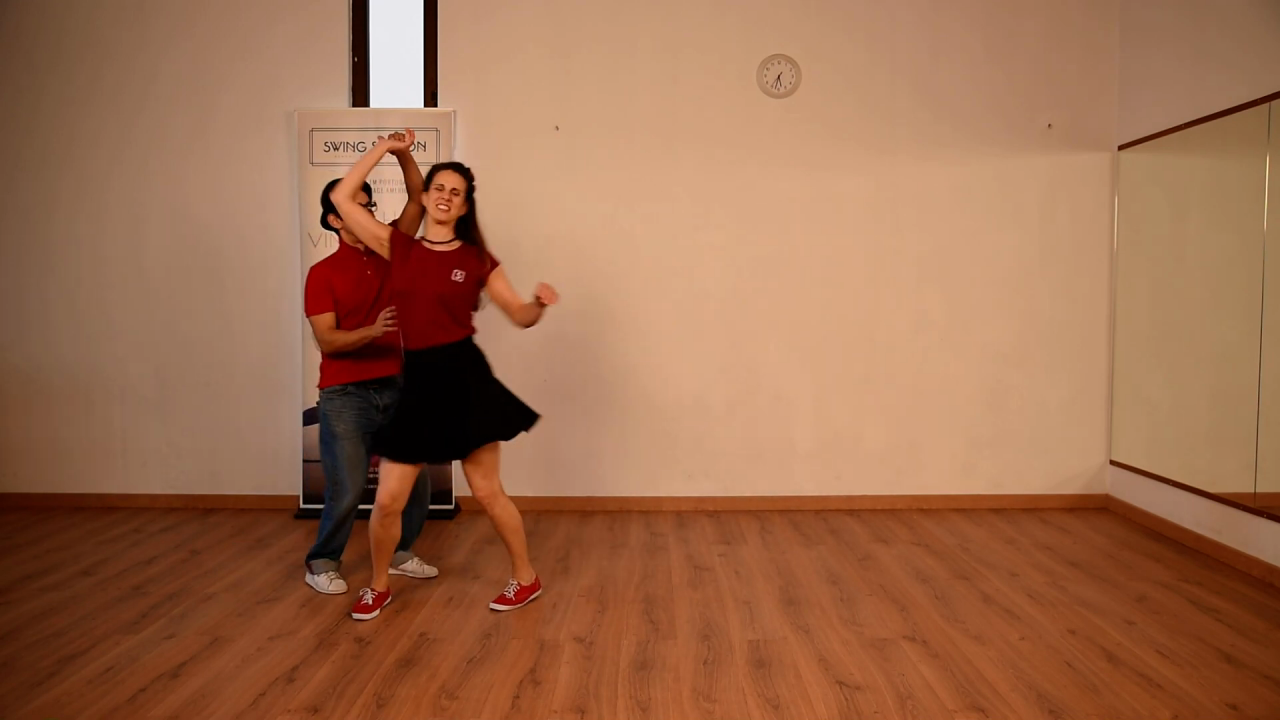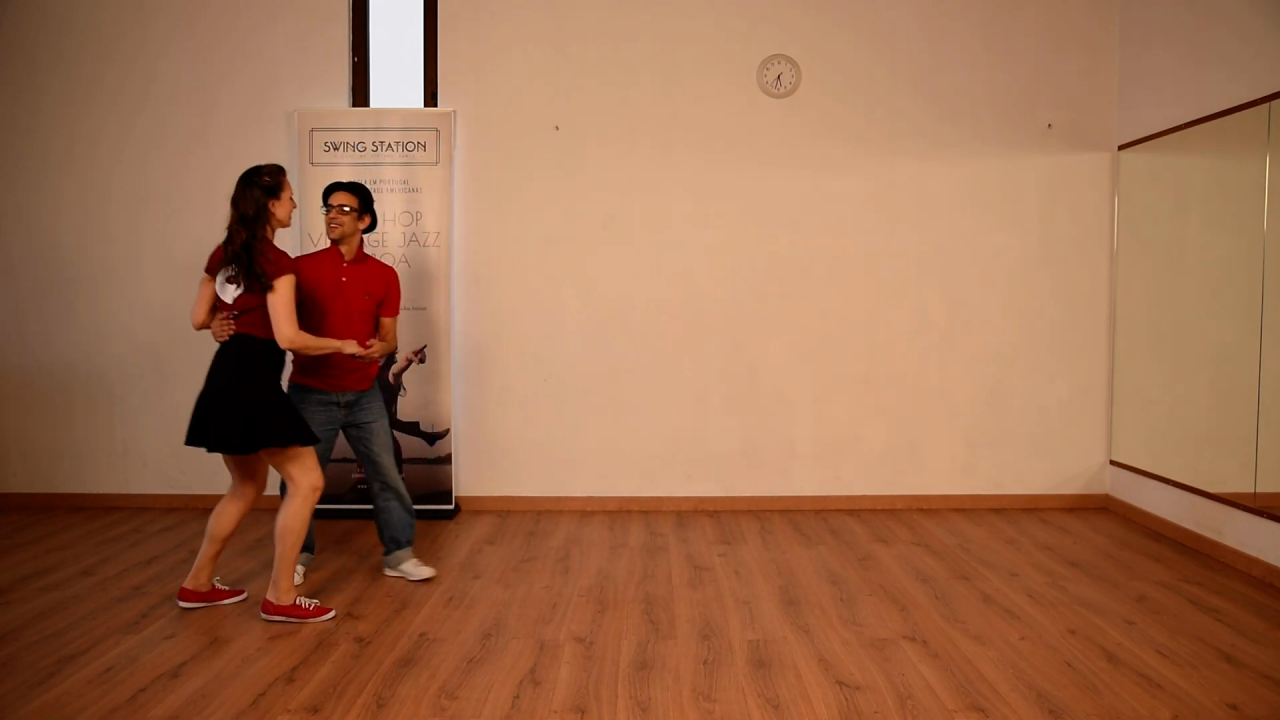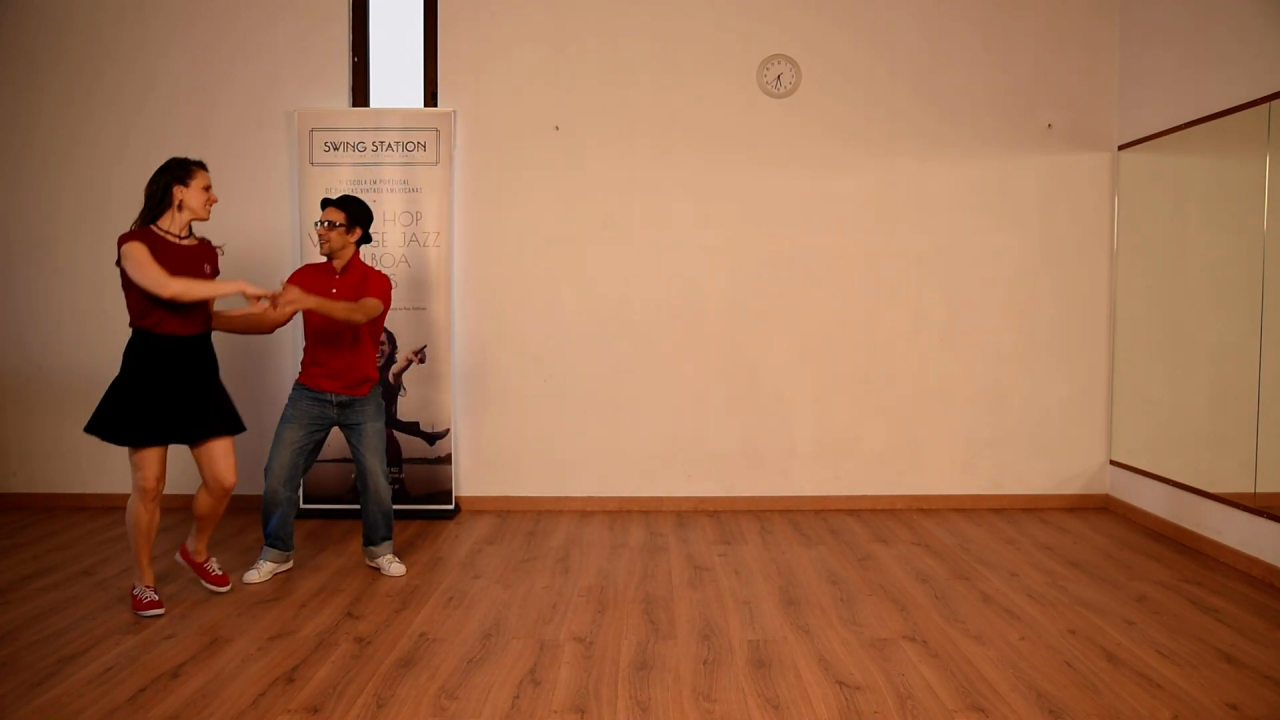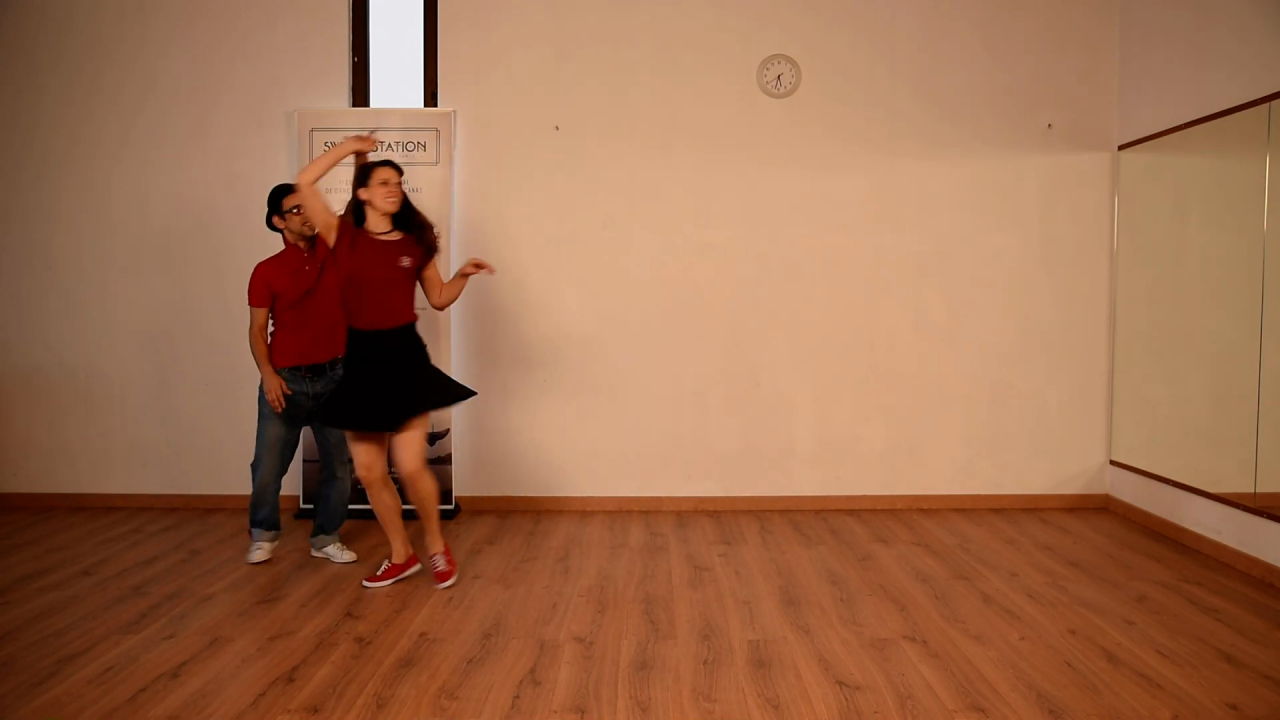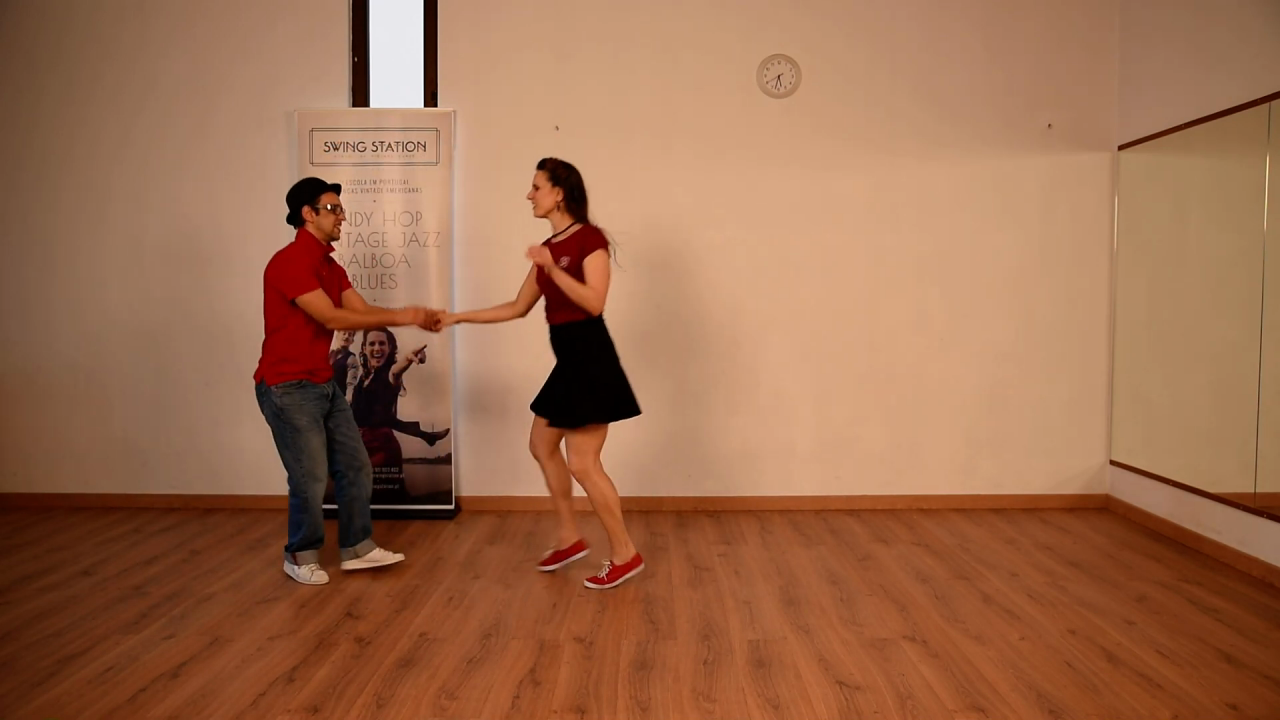
dt=1s
person 1, frame 1
left shoulder: (476, 260)
right shoulder: (399, 248)
left elbow: (520, 317)
right elbow: (342, 197)
left wrist: (539, 301)
right wrist: (386, 148)
left hip: (466, 379)
right hip: (419, 382)
left knee: (487, 494)
right knee: (387, 500)
left ankle: (526, 578)
right ankle: (378, 584)
person 1, frame 2
left shoulder: (224, 255)
right shoulder: (277, 262)
left elbow: (199, 320)
right elbow: (287, 338)
right wrist: (340, 346)
left hip: (229, 376)
right hip: (253, 381)
left knee: (247, 487)
right knee: (308, 482)
left ankle: (197, 583)
right ankle: (281, 596)
person 1, frame 3
left shoulder: (205, 251)
right shoulder: (134, 242)
right elbow: (165, 289)
left wrist: (257, 313)
right wrist: (236, 286)
left hip: (199, 368)
right hip: (150, 368)
left knee: (223, 479)
right knee: (149, 486)
left ankle: (196, 550)
right ankle: (143, 580)
person 1, frame 4
left shoulder: (416, 242)
right shoulder: (341, 236)
left elbow: (439, 299)
right elbow: (303, 185)
left wrist: (463, 275)
right wrist: (346, 148)
left hip: (407, 359)
right hip: (363, 362)
left knee: (409, 467)
right knee: (367, 472)
left ankle: (437, 546)
right ankle: (400, 554)
person 1, frame 5
left shoulder: (591, 239)
right shoulder: (550, 248)
left elbow: (594, 303)
right elbow: (518, 307)
left wrist: (552, 269)
right wrist: (458, 314)
left hip: (593, 355)
right hip: (571, 356)
left knee: (583, 466)
right knee: (541, 444)
left ankle: (626, 554)
right ankle: (569, 538)
person 2, frame 1
left shoulder: (386, 250)
right shoulder: (322, 275)
left elbow: (419, 202)
right elbow: (327, 342)
left wrist: (404, 158)
right wrist: (374, 331)
left hip: (392, 389)
right hip: (344, 394)
left knee: (413, 478)
right knee: (346, 486)
left ankle: (400, 554)
right ankle: (322, 564)
person 2, frame 2
left shoulder: (384, 275)
right shoulder: (302, 269)
left elbow: (387, 334)
left wrist: (379, 349)
right wrist: (228, 324)
left hip: (363, 395)
right hip: (312, 394)
left knee: (387, 475)
left ankle: (399, 554)
right ankle: (297, 556)
person 2, frame 3
left shoulder: (376, 282)
right shoulder: (305, 275)
left elbow: (360, 313)
right elbow: (268, 320)
left wrist: (308, 301)
right wrist: (209, 321)
left hip: (361, 398)
right hip: (309, 394)
left knee: (375, 478)
right knee: (279, 476)
left ankle: (379, 549)
right ankle: (276, 553)
person 2, frame 4
left shoulder: (333, 245)
right shoulder: (266, 271)
right elbow: (258, 331)
right wrist: (269, 375)
left hip: (332, 376)
right hip: (285, 379)
left knee: (338, 465)
right knee: (268, 465)
left ankle: (325, 539)
right ankle: (263, 536)
person 2, frame 5
left shoulder: (331, 267)
right shoulder: (289, 261)
left elbow: (364, 312)
right elbow: (334, 318)
left wrist: (415, 318)
right wrist: (402, 316)
left hip: (325, 384)
right hip: (287, 389)
left knee: (355, 465)
right knee: (310, 477)
left ankle: (358, 548)
right ankle: (300, 556)
